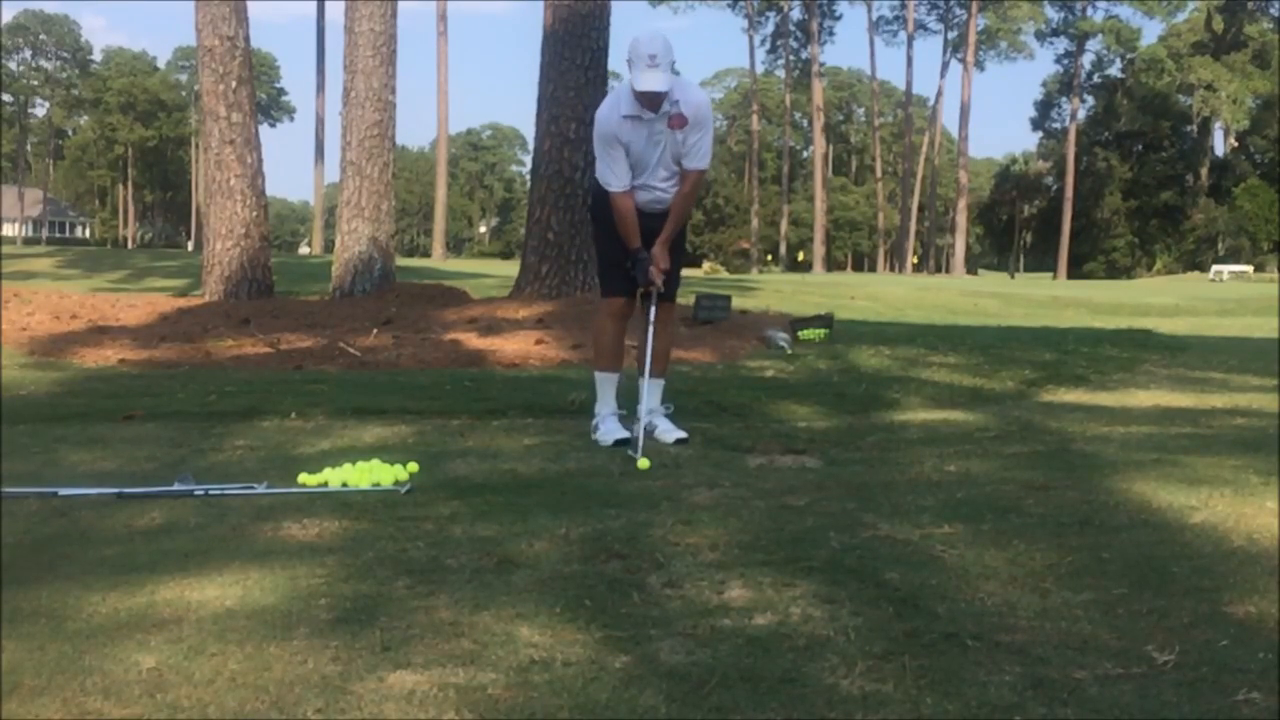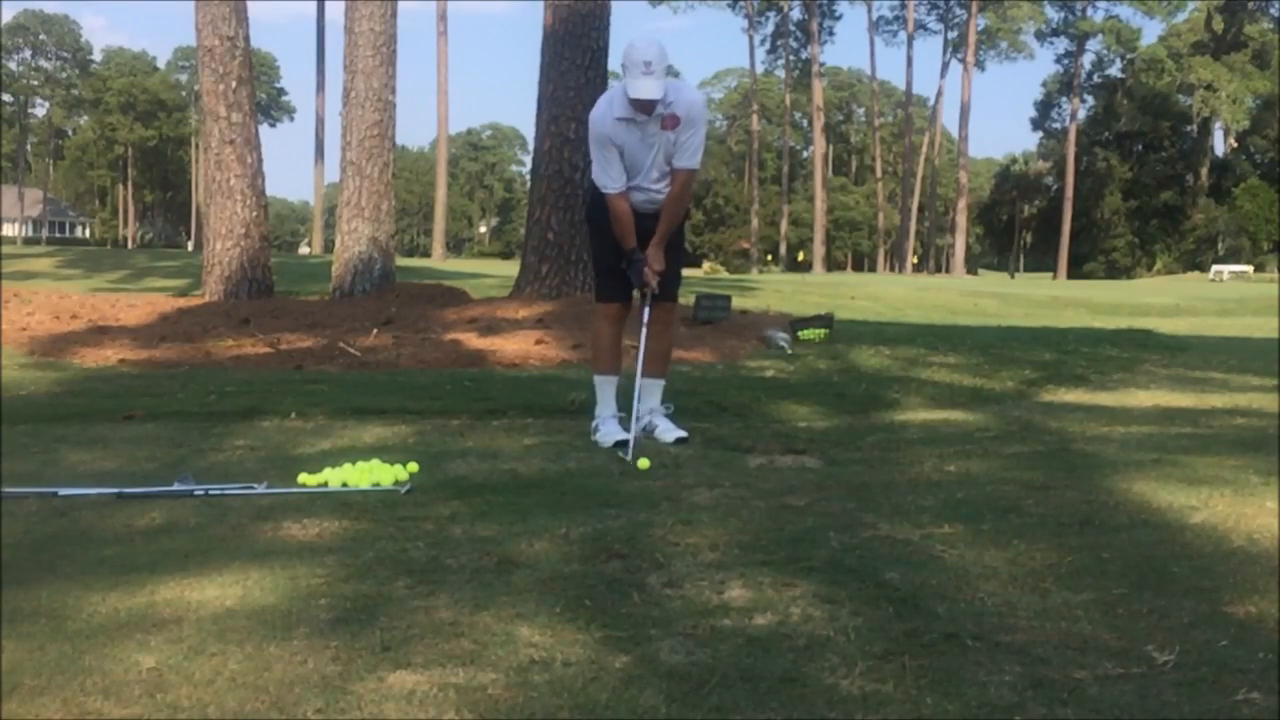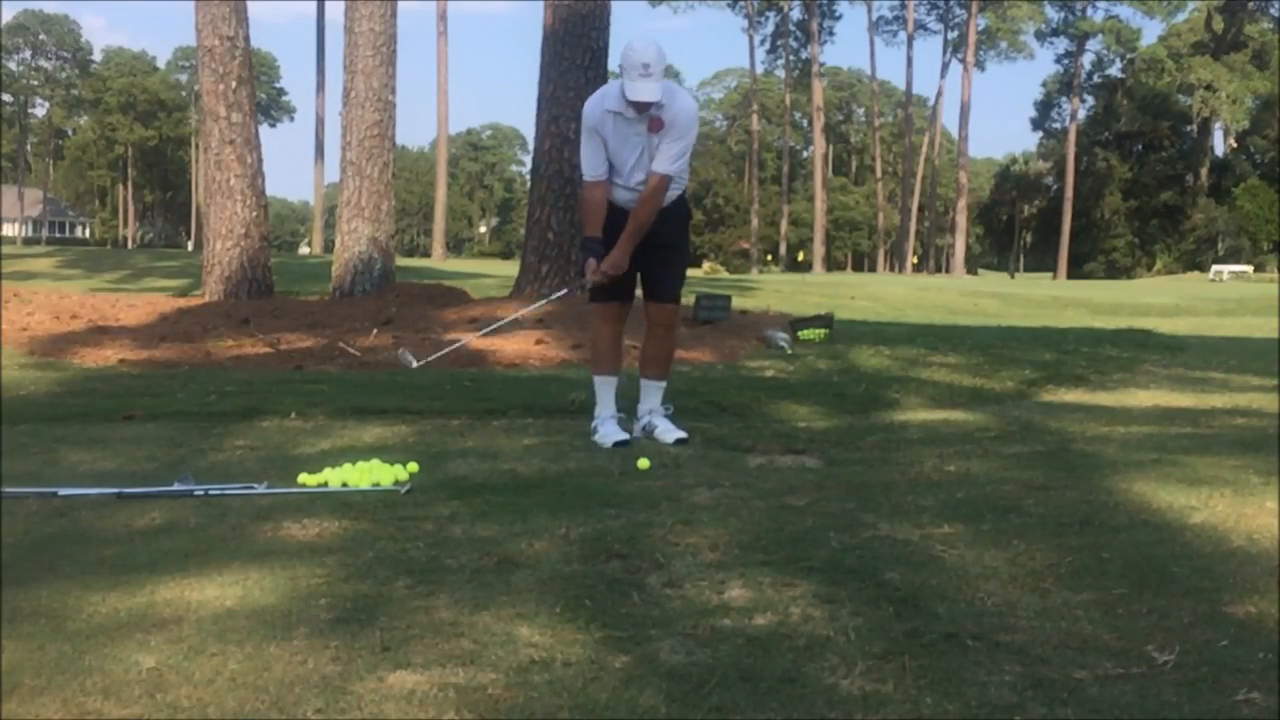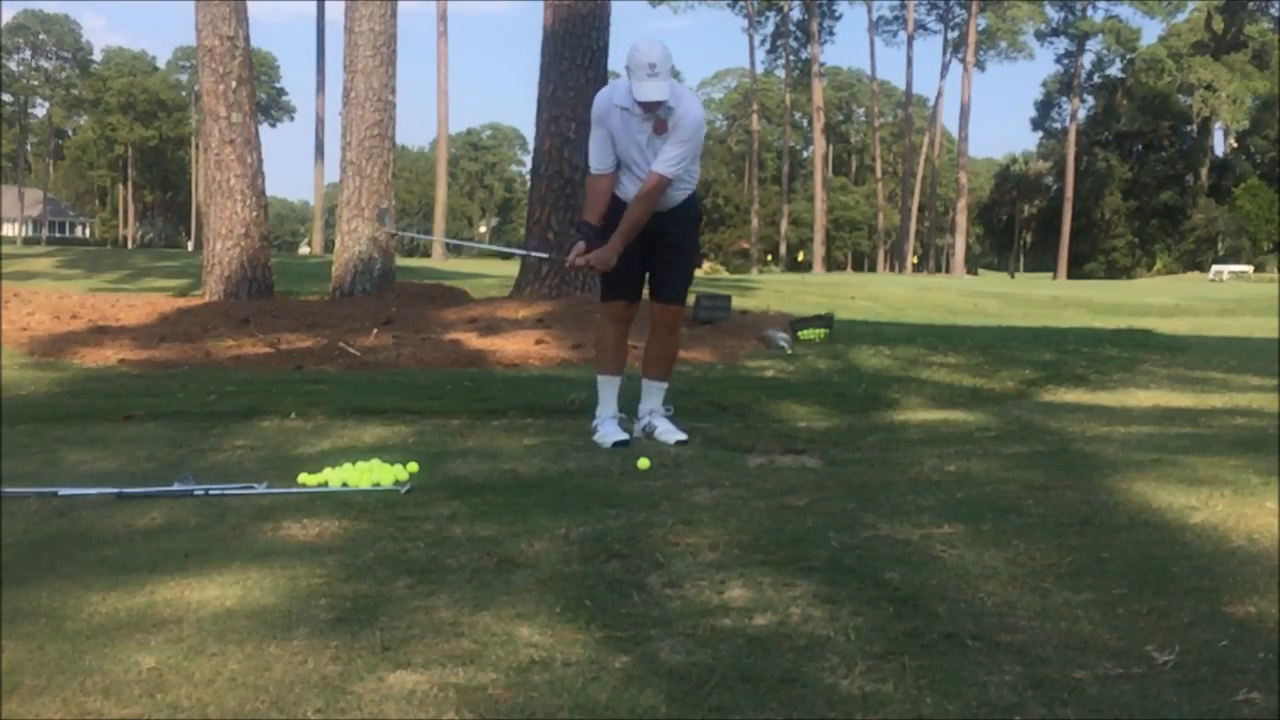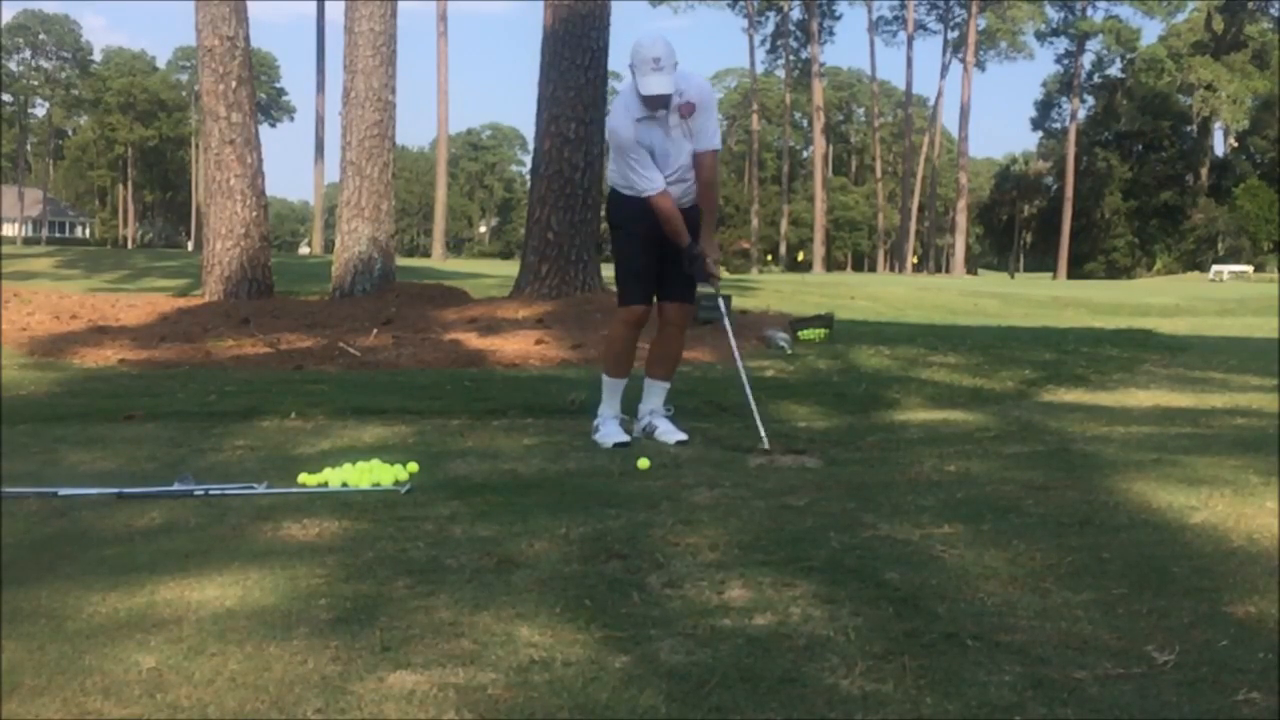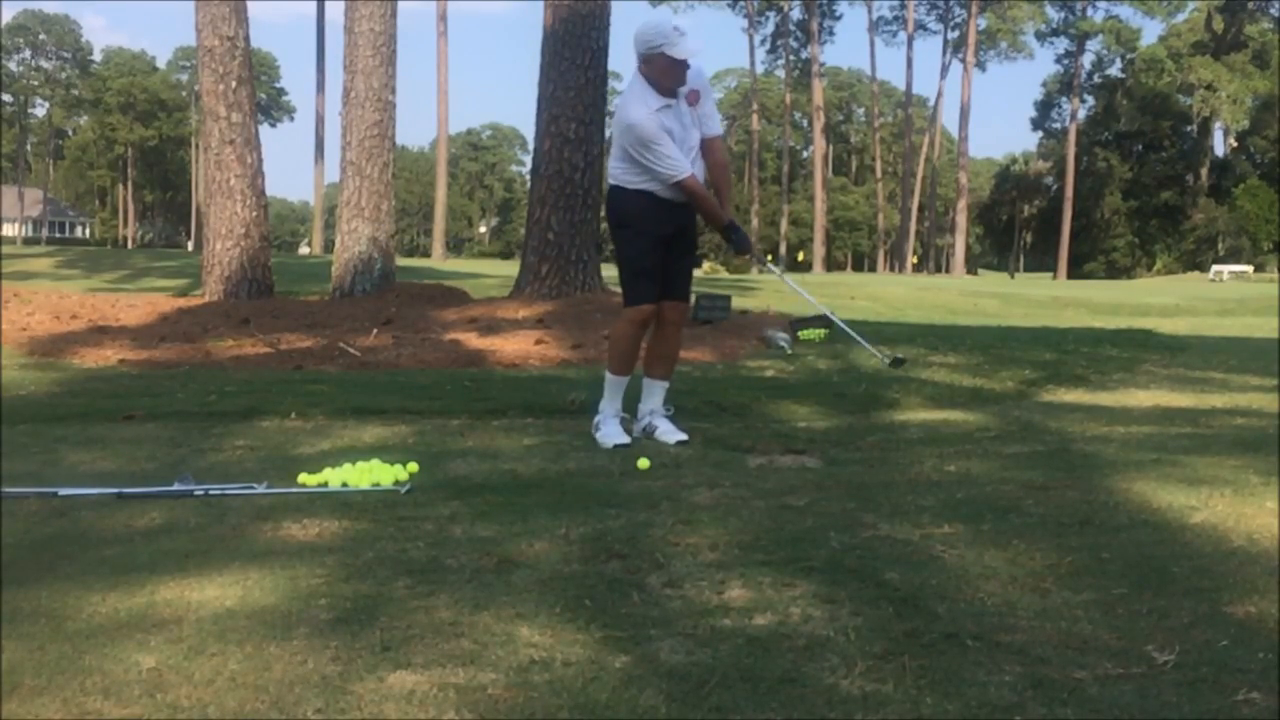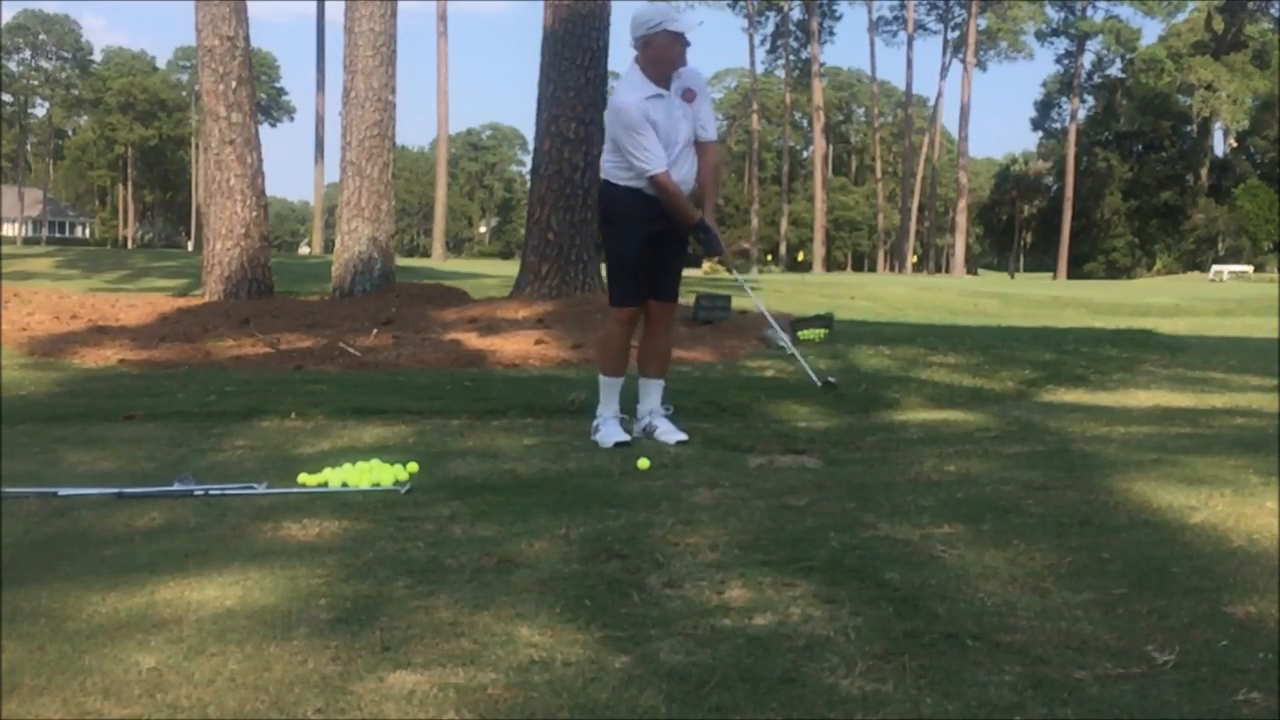
dt=0.3s
person 1, frame 1
left shoulder: (696, 103)
right shoulder: (610, 115)
left elbow: (693, 179)
right elbow: (620, 194)
left wrist: (663, 245)
right wrist: (638, 256)
left hip: (669, 212)
right hip: (616, 211)
left knee: (664, 308)
right knee: (616, 304)
left ankle: (651, 411)
right ankle: (605, 413)
person 1, frame 2
left shoulder: (690, 103)
right shoulder: (603, 117)
left elbow: (682, 180)
right elbow: (616, 196)
left wrist: (658, 247)
right wrist: (633, 258)
left hip: (666, 212)
right hip: (613, 212)
left knee: (664, 309)
right knee: (611, 308)
left ankle: (651, 411)
right ankle: (605, 415)
person 1, frame 3
left shoulder: (682, 109)
right shoulder: (597, 108)
left elbow: (656, 187)
right elbow: (595, 182)
left wrist: (623, 252)
right wrist: (592, 246)
left hip: (666, 215)
right hip: (614, 212)
left knee: (665, 314)
right knee: (609, 310)
left ankle: (651, 412)
right ankle: (605, 415)
person 1, frame 4
left shoulder: (689, 112)
right shoulder: (606, 102)
left elbow: (655, 187)
right elbow: (602, 174)
left wrist: (614, 247)
right wrist: (587, 233)
left hip: (676, 214)
right hip: (622, 209)
left knee: (669, 315)
right knee: (617, 309)
left ankle: (651, 413)
right ankle: (606, 415)
person 1, frame 5
left shoulder: (697, 91)
right shoulder: (622, 122)
left elbow: (707, 168)
right elbow: (656, 197)
left wrist: (708, 238)
right wrist: (692, 254)
left hip: (685, 210)
right hip: (635, 212)
left knee: (679, 314)
right knee: (633, 310)
left ankle: (651, 412)
right ankle: (607, 414)
person 1, frame 6
left shoulder: (695, 80)
right shoulder: (637, 115)
left elbow: (714, 151)
right elbow: (687, 181)
left wrist: (728, 213)
right wrist: (729, 231)
left hip: (680, 208)
right hip: (637, 208)
left knee: (674, 313)
right knee: (641, 310)
left ankle: (651, 412)
right ankle: (608, 413)
person 1, frame 7
left shoulder: (694, 83)
right shoulder: (628, 101)
left elbow: (708, 151)
right elbow: (657, 177)
left wrist: (708, 215)
right wrist: (699, 228)
left hip: (674, 209)
right hip: (629, 204)
left knee: (663, 311)
right knee: (626, 311)
left ankle: (651, 413)
right ankle: (607, 416)
